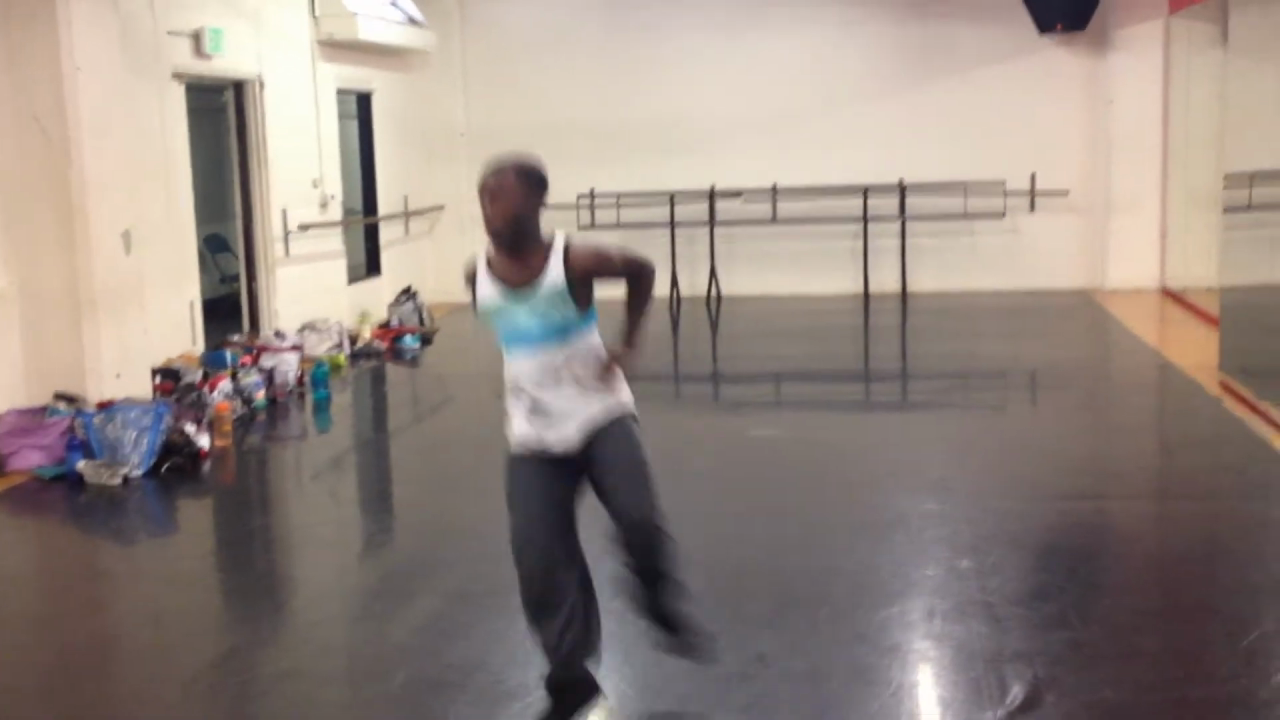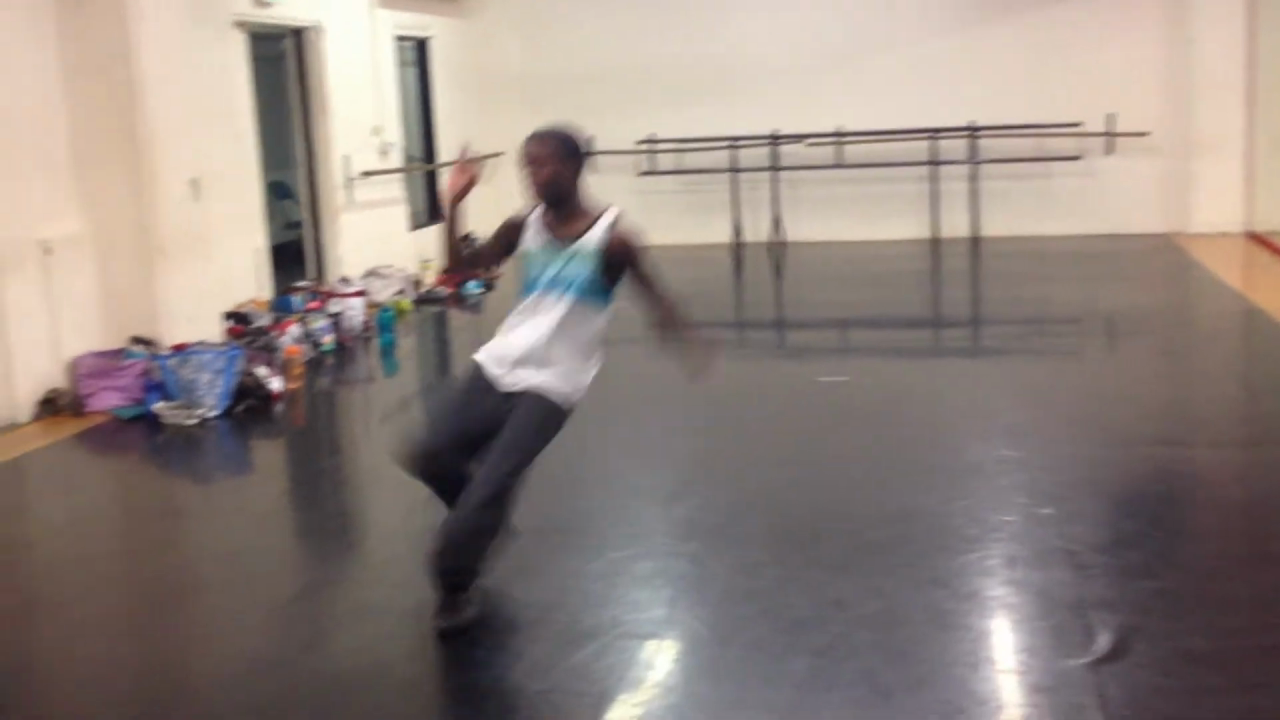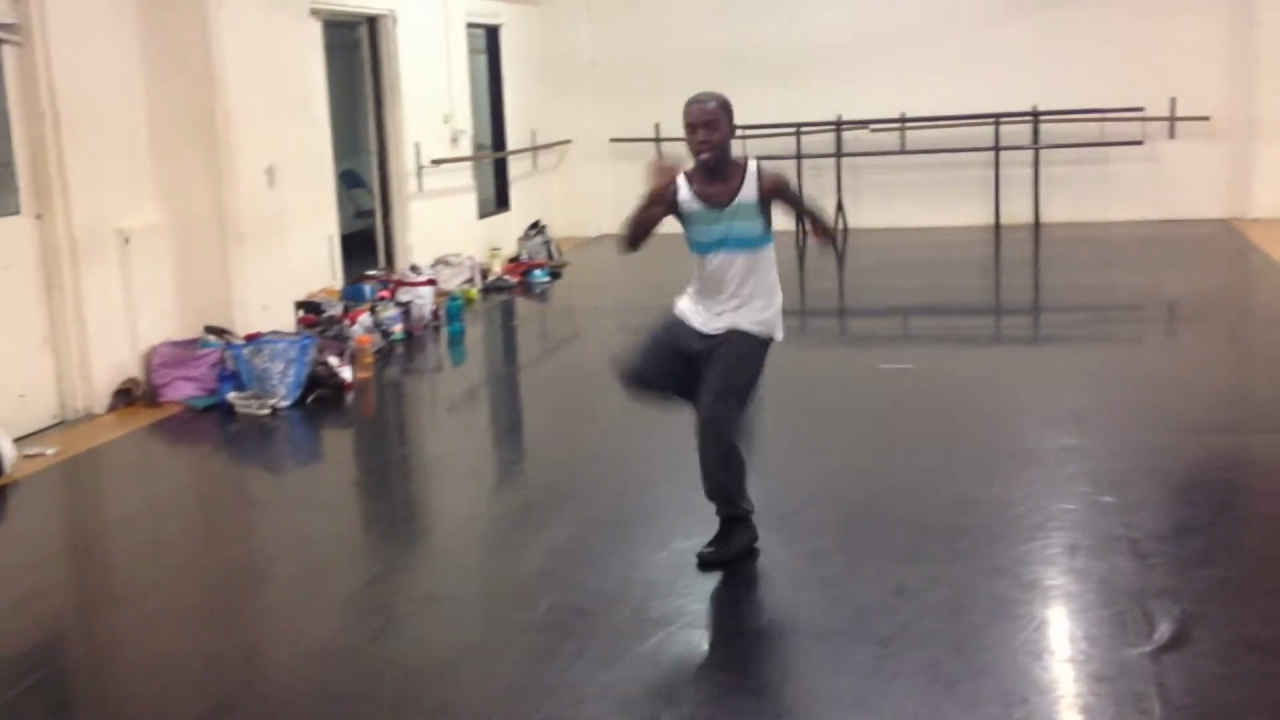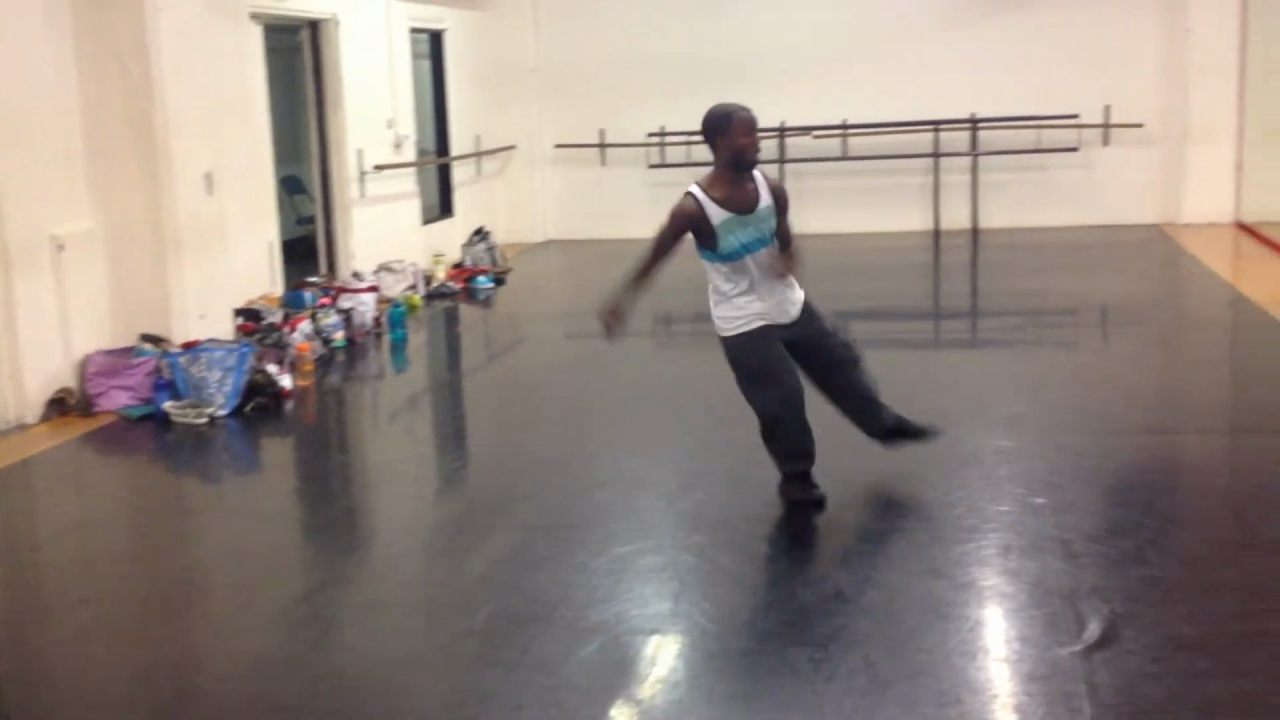
dt=0.4s
person 1, frame 1
left shoulder: (575, 261)
right shoulder: (478, 277)
left elbow: (641, 268)
left wrist: (624, 343)
left hip: (600, 419)
right hip: (533, 436)
left knee: (640, 524)
right knee: (541, 561)
left ankle: (662, 607)
person 1, frame 2
left shoulder: (611, 238)
right shoulder: (523, 226)
left elbow: (655, 301)
right elbow: (460, 267)
left wrist: (687, 342)
right wrist: (455, 205)
left hip: (549, 384)
right hip: (499, 363)
left knee: (490, 488)
right knee: (431, 457)
left ankle: (455, 583)
person 1, frame 3
left shoulder: (763, 181)
right shoulder: (673, 187)
left elbow: (801, 209)
right elbow: (629, 245)
left wrist: (824, 230)
right wrist: (660, 194)
left hip: (747, 320)
right hip: (695, 312)
left knee: (715, 423)
right knee: (639, 375)
left ankle: (736, 527)
right ankle: (721, 428)
person 1, frame 4
left shoulder: (770, 186)
right shoulder: (693, 206)
left elbow: (785, 242)
right elbow: (656, 255)
left wrist: (786, 264)
right wrist: (622, 300)
left hip: (783, 301)
right hip: (742, 321)
left knee: (843, 364)
right knee: (779, 406)
left ankle: (883, 424)
right ankle: (796, 475)
